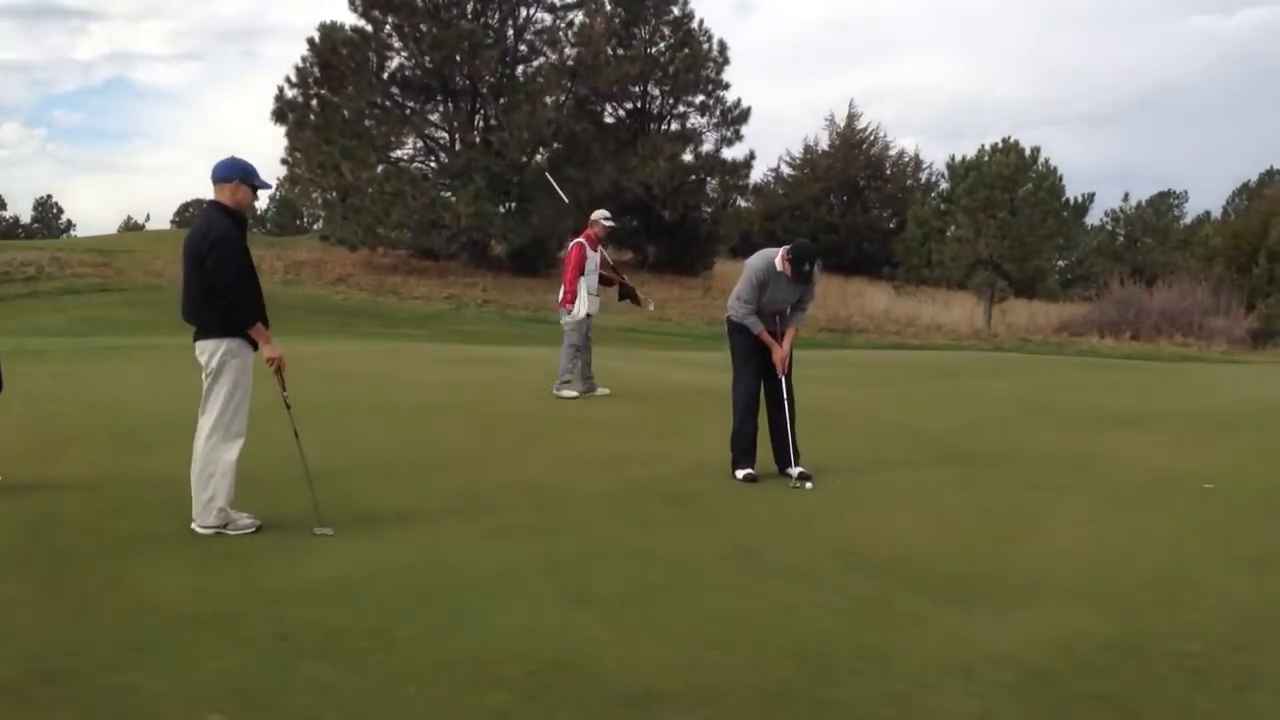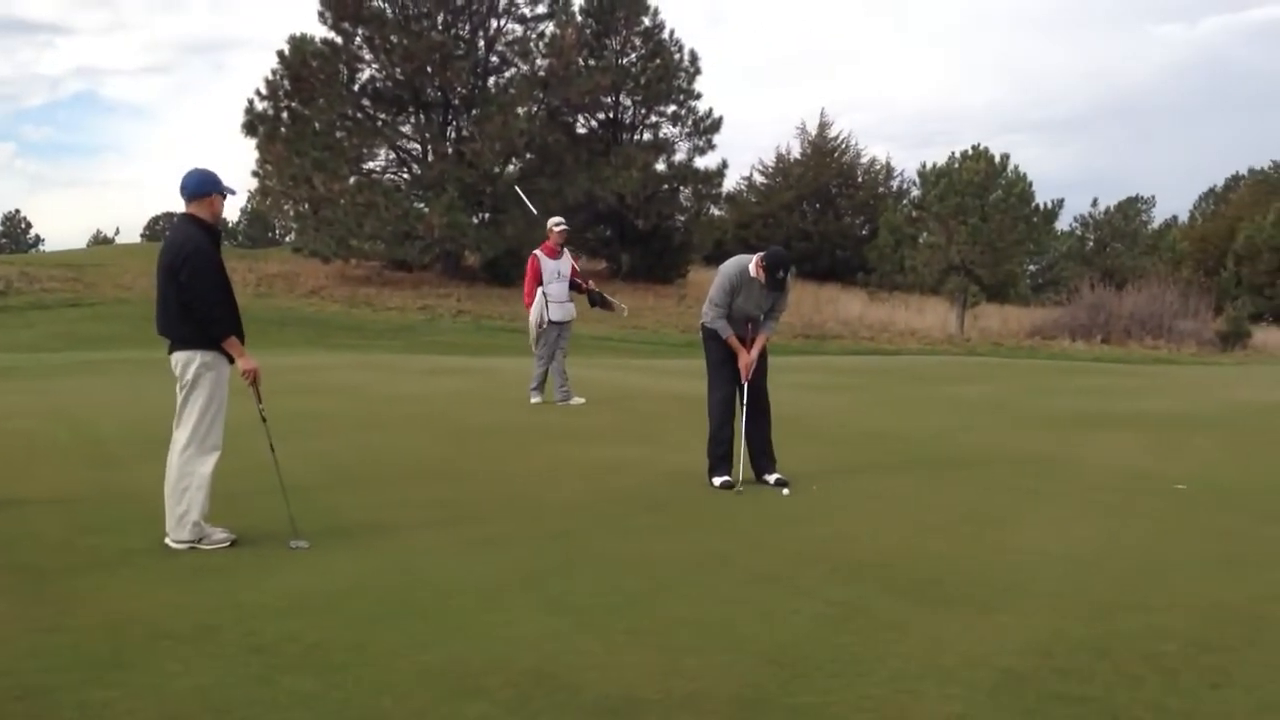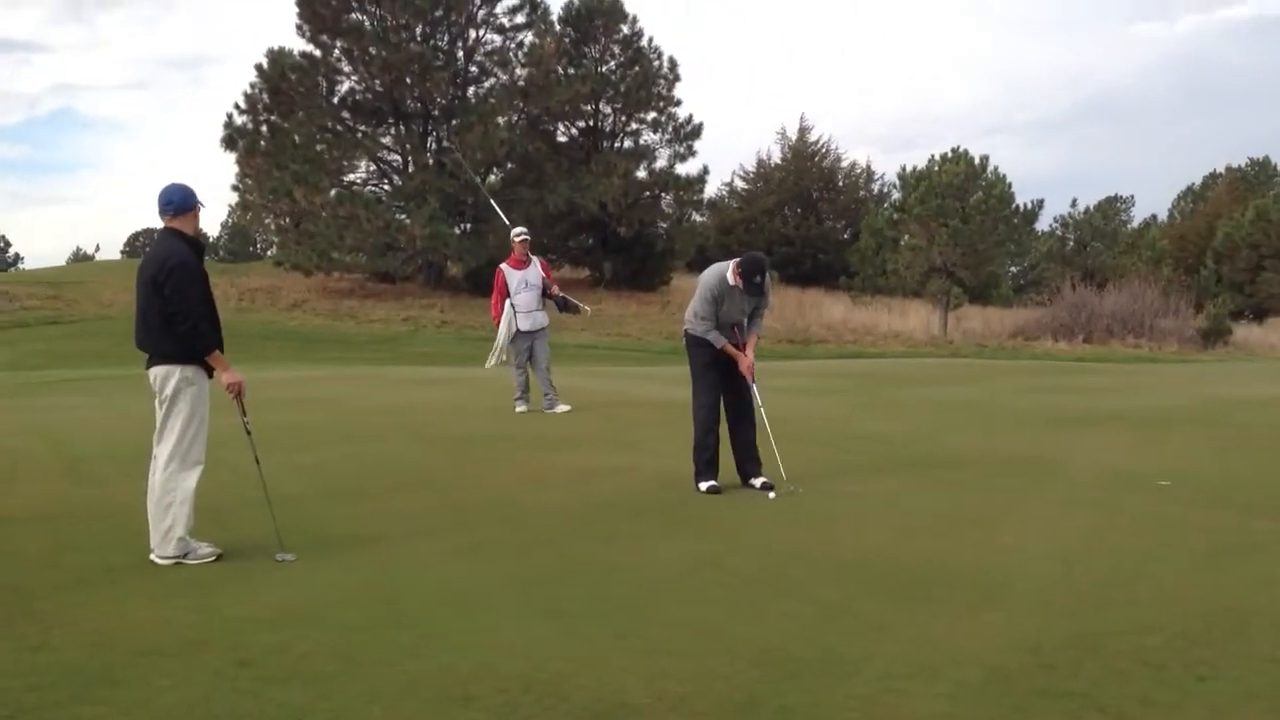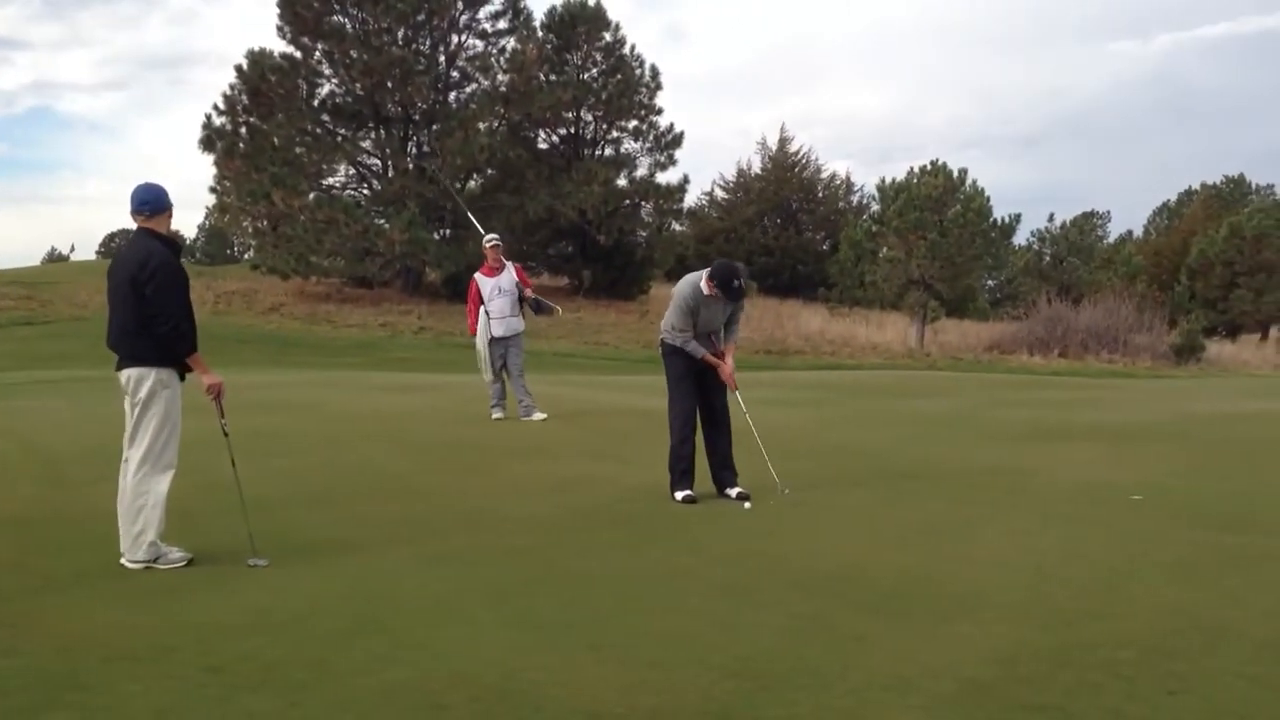
dt=0.5s
person 1, frame 1
left shoulder: (208, 225)
right shoulder: (222, 231)
right elbow: (234, 297)
right wrist: (266, 340)
left hip: (215, 335)
right hip: (228, 340)
left knee: (215, 427)
right knee: (221, 429)
left ankle: (212, 510)
right ankle: (212, 515)
person 1, frame 2
left shoulder: (180, 239)
right shoulder: (196, 245)
right elbow: (208, 309)
right wrist: (240, 354)
left hip: (188, 348)
right hip: (203, 352)
left knee: (188, 439)
right knee: (197, 441)
left ankle: (183, 524)
right ankle: (186, 529)
person 1, frame 3
left shoulder: (156, 254)
right shoulder: (181, 258)
right elbow: (192, 323)
right wrist: (224, 368)
left hip: (163, 362)
right hip: (182, 366)
left knee: (167, 453)
right knee: (181, 456)
left ankle: (167, 540)
right ankle: (173, 544)
person 1, frame 4
left shoulder: (123, 255)
right shoulder: (160, 259)
right elbow: (171, 324)
right wrist: (203, 370)
left hip: (131, 364)
right hip: (154, 369)
left knee: (136, 457)
right knee: (151, 460)
left ankle: (136, 544)
right ankle: (142, 548)
person 2, frame 1
left shoulder: (808, 274)
right shoulder: (758, 266)
left elbow: (800, 308)
right elbow: (746, 313)
left wrist: (786, 342)
right wrist: (773, 346)
left hip: (777, 328)
right hip: (745, 325)
left knee: (782, 394)
right knee: (747, 392)
left ankle: (788, 461)
right ankle: (742, 462)
person 2, frame 2
left shoulder: (781, 281)
right shoulder: (732, 271)
left elbow: (772, 318)
right elbow: (716, 316)
left wrist: (755, 351)
right wrist: (740, 352)
left hip: (752, 336)
right hip: (719, 333)
left knee: (758, 401)
right knee: (722, 400)
left ankle: (765, 467)
right ankle: (719, 470)
person 2, frame 3
left shoulder: (762, 282)
right shoulder: (711, 281)
left elbow: (757, 316)
right elbow: (705, 329)
left wrist: (749, 351)
right wrist: (738, 357)
left hip: (735, 340)
right hip: (703, 340)
left knee: (742, 406)
right knee: (707, 405)
left ankle: (751, 472)
right ankle: (705, 475)
person 2, frame 4
left shoulder: (735, 288)
right shoulder: (686, 291)
left elbow: (733, 321)
right elbow: (684, 340)
left wrist: (729, 357)
right wrist: (719, 365)
left hip: (711, 349)
right hip: (679, 349)
left knee: (718, 415)
right knee: (684, 414)
left ankle: (726, 482)
right ankle: (680, 484)
person 3, frame 1
left shoulder: (596, 247)
right shoulder: (580, 245)
right elbow: (570, 273)
left wrist: (612, 280)
right wrist: (571, 299)
left hip: (586, 304)
right hip: (574, 304)
left knee: (585, 346)
right knee: (572, 343)
left ankle: (588, 385)
right ankle: (562, 385)
person 3, frame 2
left shoulder: (567, 255)
right shoulder: (537, 257)
left elbow: (573, 280)
right elbow: (530, 285)
left wrist: (584, 286)
right wrist: (532, 310)
left hip: (564, 314)
right hip: (547, 314)
left knee: (559, 356)
right knee: (543, 355)
left ankle: (563, 394)
right ankle: (536, 392)
person 3, frame 3
left shoulder: (539, 264)
right shoulder: (504, 269)
left elbow: (548, 287)
right elbow: (498, 297)
left wrist: (553, 291)
right wrist: (499, 322)
left hip: (539, 323)
right hip: (518, 325)
left knee: (543, 365)
right knee: (520, 365)
left ankle: (551, 402)
right ankle: (521, 401)
person 3, frame 4
left shoulder: (514, 269)
right shoulder: (478, 278)
left elbow: (527, 290)
right elbow: (473, 306)
left wrist: (528, 294)
right wrist: (475, 331)
left hip: (514, 329)
right hip: (493, 332)
left knee: (517, 371)
right knee: (495, 372)
left ankle: (527, 409)
right ankle: (497, 408)
